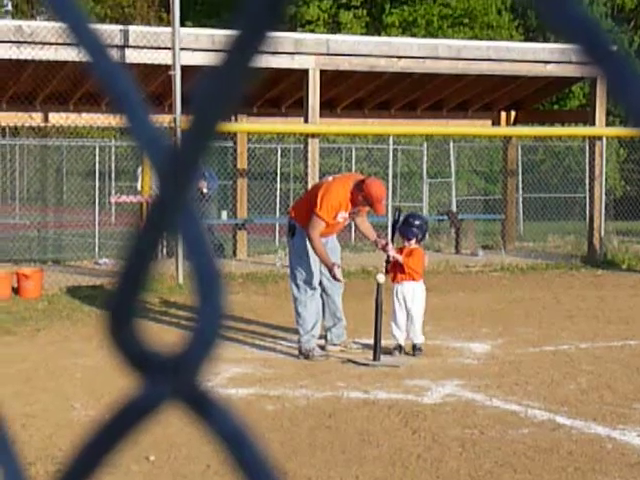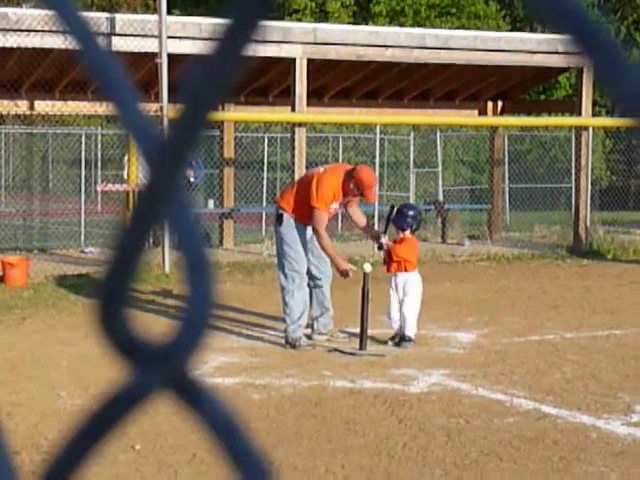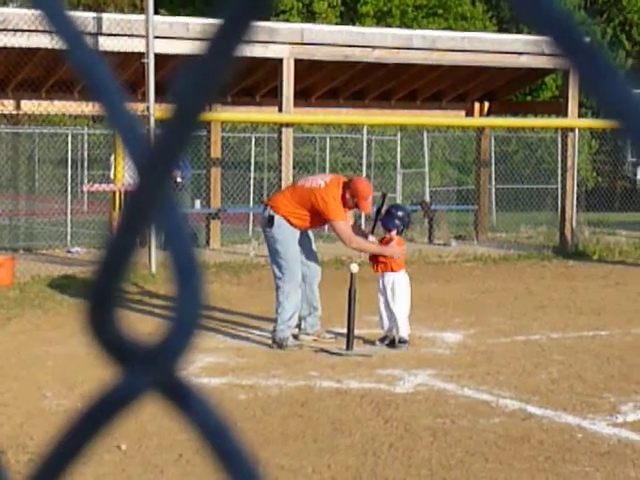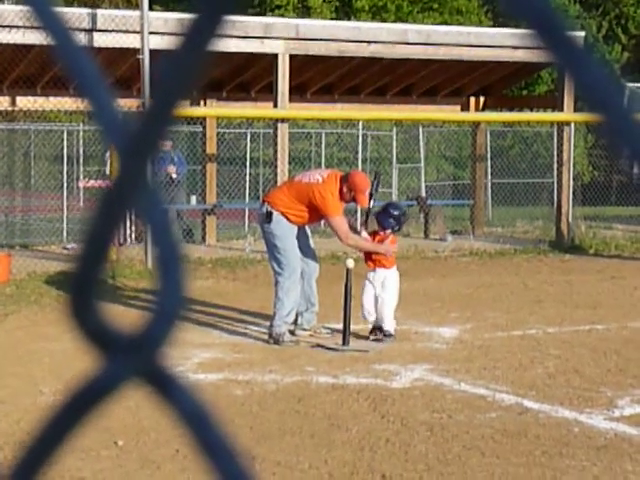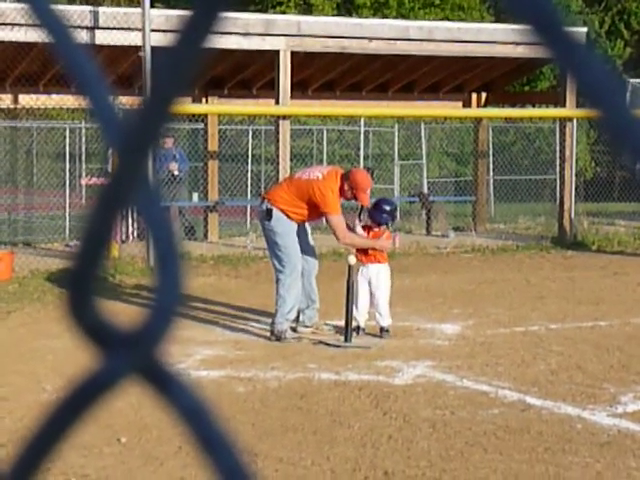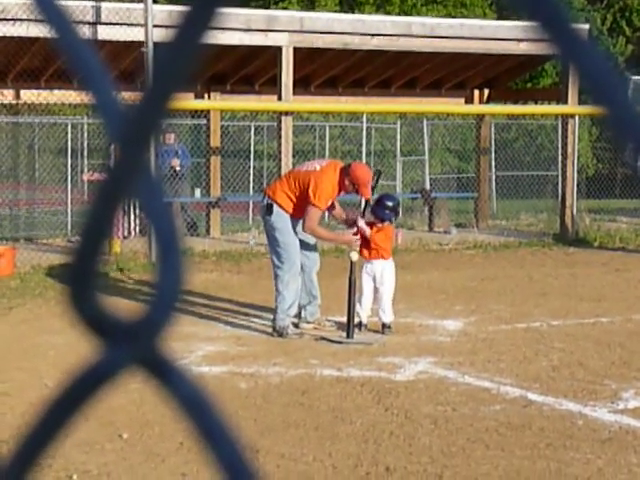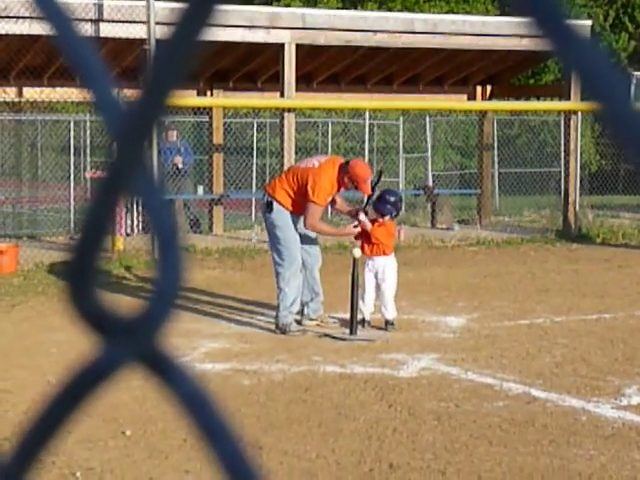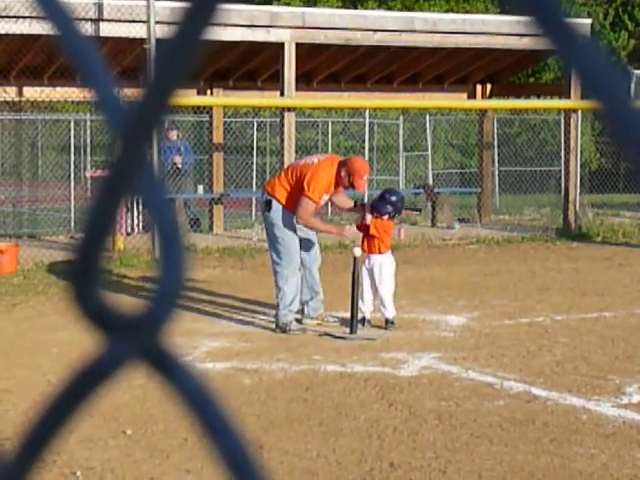
dt=0.5s
person 1, frame 1
left shoulder: (363, 189)
right shoulder: (333, 193)
left elbow: (360, 219)
right elbow: (312, 234)
left wrist: (376, 240)
right wrist: (329, 264)
left hip: (328, 233)
right hip: (304, 230)
left knee: (333, 287)
right knee: (308, 287)
left ankle: (336, 339)
right ankle: (307, 345)
person 1, frame 2
left shoulder: (354, 180)
right shoulder: (327, 184)
left elbow: (353, 210)
right elbow: (319, 231)
left wrist: (376, 236)
right wrist: (338, 262)
left hip: (313, 221)
right hip: (291, 218)
left knee: (321, 274)
right knee: (296, 276)
left ankle: (323, 328)
right ankle: (294, 335)
person 1, frame 3
left shoulder: (346, 188)
right shoulder: (329, 197)
left elbow: (349, 225)
right elbow: (350, 241)
left wrist: (370, 240)
right wrist: (385, 250)
left hip: (298, 220)
right hip: (279, 219)
left knee: (311, 273)
right knee: (291, 277)
left ankle: (310, 328)
right ankle: (281, 335)
person 1, frame 4
left shoulder: (340, 181)
right shoulder: (326, 192)
left elbow: (339, 218)
right elbow: (346, 237)
left wrist: (362, 238)
right wrist: (380, 248)
left hip: (294, 216)
right hip: (275, 215)
left knee: (309, 268)
right knee: (290, 272)
left ankle: (306, 324)
right ankle: (278, 331)
person 1, frame 5
left shoulder: (340, 177)
right shoulder: (327, 189)
left elbow: (335, 215)
right elbow: (342, 237)
left wrist: (357, 233)
right wrist: (377, 243)
left hip: (294, 213)
right hip: (276, 212)
left knee: (309, 265)
right knee: (291, 269)
left ankle: (307, 320)
right ankle: (280, 328)
person 1, frame 6
left shoulder: (340, 171)
right shoulder: (324, 182)
left elbow: (330, 201)
right elbow: (309, 227)
left wrist: (347, 219)
right wrist: (341, 239)
left hip: (297, 210)
right hip: (278, 208)
left knee: (310, 262)
right knee: (290, 265)
left ankle: (309, 316)
right ankle: (282, 324)
person 1, frame 7
left shoulder: (341, 167)
right shoulder: (323, 179)
left elbow: (332, 195)
right elbow: (311, 223)
left wrist: (351, 211)
right wrist: (344, 232)
left hip: (299, 207)
right hip: (279, 205)
left knee: (312, 260)
right knee: (291, 263)
left ankle: (312, 312)
right ankle: (284, 321)
person 1, frame 8
left shoulder: (340, 168)
right shoulder: (320, 175)
left elbow: (336, 195)
right elbow: (303, 217)
left wrist: (359, 208)
right wrist: (337, 230)
left hip: (299, 205)
right hip: (277, 204)
left knee: (311, 259)
right knee: (289, 261)
left ankle: (312, 311)
right ankle: (285, 320)
person 2, frame 1
left shoulder: (418, 252)
right shoulder: (399, 251)
left elbow: (409, 264)
right elbow: (390, 269)
left wrist: (396, 255)
right wrist: (391, 258)
left hip: (414, 288)
right hip: (398, 288)
left knee: (415, 317)
right knee: (398, 317)
left ankle: (417, 342)
right ankle: (400, 343)
person 2, frame 2
left shoulder: (410, 241)
right shoulder: (396, 242)
left elbow: (397, 251)
right elbow: (388, 260)
left wrist: (387, 243)
right wrist: (386, 248)
left hip: (410, 279)
right hip: (396, 278)
left knee: (408, 308)
right knee: (394, 308)
left ankle: (409, 336)
right ankle: (398, 332)
person 2, frame 3
left shoulder: (397, 242)
right shoulder: (383, 240)
left elbow: (385, 255)
right elbow: (374, 258)
left hip: (397, 279)
right hip: (384, 278)
left knee: (399, 309)
right knee: (384, 308)
left ankle: (403, 337)
right ankle: (389, 334)
person 2, frame 4
left shoulder: (391, 238)
right shoulder: (373, 234)
left elbow: (377, 252)
left wrist: (367, 239)
right wrist: (362, 237)
left hip: (388, 275)
right hip: (372, 273)
left knee: (386, 304)
right knee: (367, 301)
left ankle: (389, 330)
right ankle: (377, 325)
person 2, frame 5
left shoulder: (385, 234)
right shoulder: (365, 229)
left elbow: (373, 247)
left wrist: (362, 234)
right wrist: (356, 229)
left hip: (379, 270)
right hip: (364, 269)
left knee: (381, 299)
right knee: (361, 299)
left ankle: (384, 326)
right ankle: (360, 325)
person 2, frame 6
left shoulder: (388, 230)
right shoulder: (368, 226)
left elbow: (374, 239)
left wrist: (363, 227)
right wrist: (358, 225)
left hip: (384, 266)
right hip: (368, 265)
left knee: (384, 296)
right knee: (365, 294)
left ankle: (386, 323)
right ankle: (362, 321)
person 2, frame 7
left shoulder: (389, 226)
right shoulder: (371, 223)
left elbow: (374, 233)
right elbow: (359, 235)
left wrist: (365, 220)
right wrist: (360, 222)
left hip: (386, 262)
right hip: (370, 262)
left knee: (387, 292)
right knee: (368, 291)
left ankle: (389, 319)
right ankle: (365, 317)
person 2, frame 8
left shoulder: (387, 224)
right shoulder: (375, 220)
left elbow: (369, 221)
right elbow: (360, 225)
left wrist: (368, 212)
right wrist: (366, 212)
left hip: (383, 261)
right hip: (369, 259)
left knee: (384, 291)
right knee: (366, 290)
left ankle: (389, 318)
right ankle: (365, 316)
